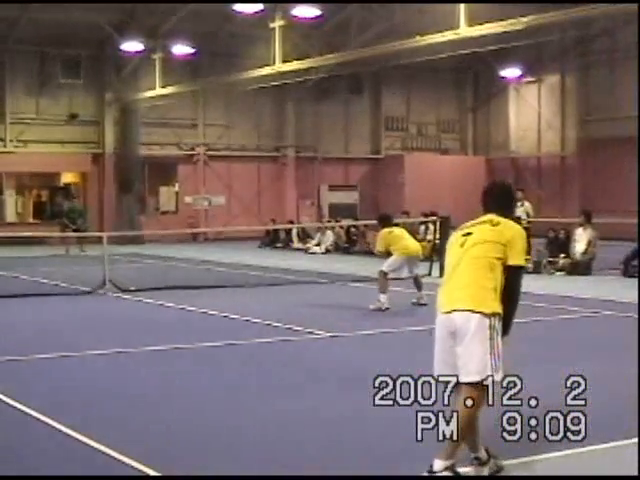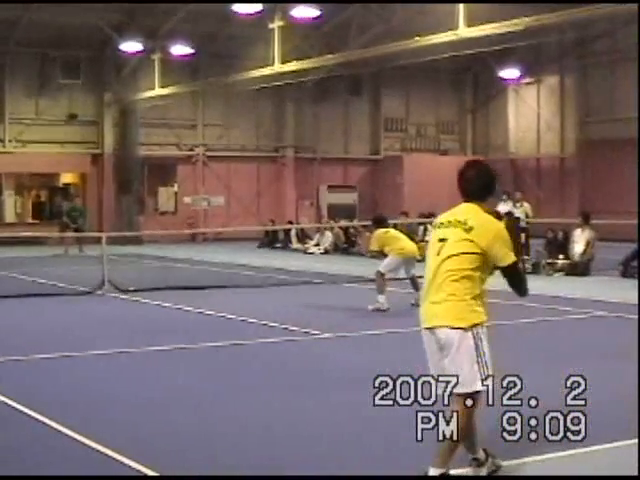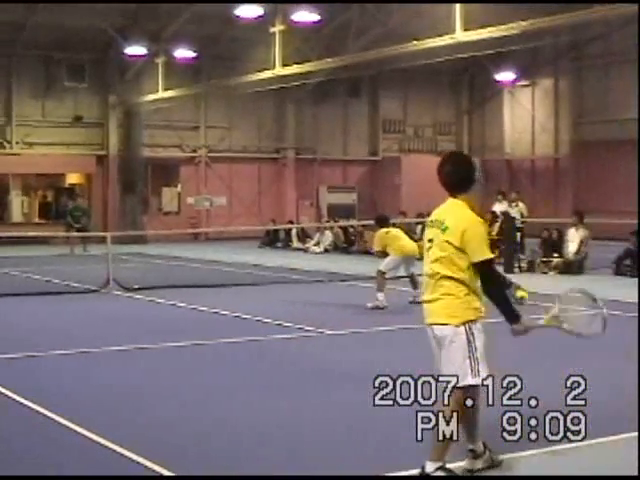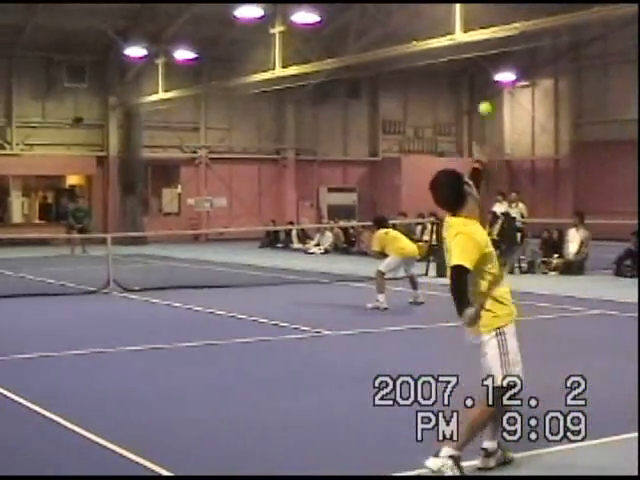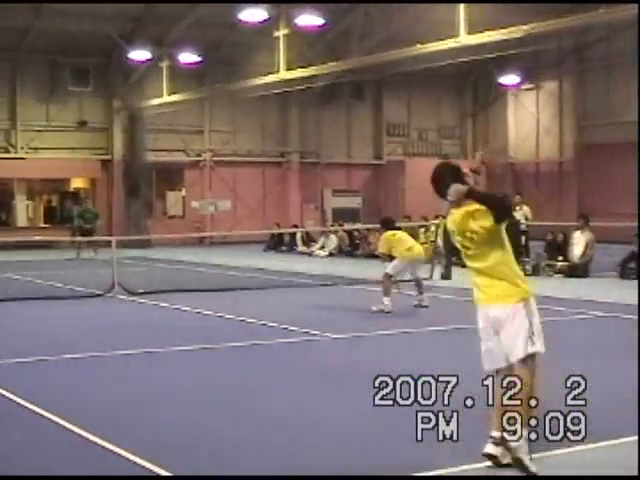
dt=0.4s
person 1, frame 1
left shoulder: (461, 231)
right shoulder: (513, 231)
right elbow: (511, 287)
right wrist: (503, 330)
left hip: (446, 310)
right hip: (477, 311)
left knee: (465, 389)
right knee: (473, 390)
left ankle: (480, 457)
right ankle: (441, 466)
person 1, frame 2
left shoulder: (442, 221)
right shoulder: (491, 226)
right elbow: (514, 276)
right wrist: (521, 290)
left hip: (430, 317)
right hip: (461, 320)
left knee: (462, 396)
right knee: (466, 399)
left ankle: (478, 459)
right ankle: (437, 470)
person 1, frame 3
left shoulder: (438, 216)
right shoulder: (470, 222)
right elbow: (487, 279)
left wrist: (507, 283)
right wrist: (513, 318)
left hip: (437, 313)
right hip: (459, 316)
left knee: (468, 387)
right knee: (460, 392)
left ankle: (477, 451)
right ankle: (433, 466)
person 1, frame 4
left shoulder: (459, 222)
right shoulder: (465, 233)
left elbow: (471, 205)
right elbow: (458, 279)
left wrist: (477, 169)
right wrist: (465, 310)
left hip: (492, 317)
right hip: (492, 320)
left knee: (501, 386)
right knee: (495, 394)
left ankle: (491, 449)
right ankle: (447, 455)
person 1, frame 5
left shoulder: (454, 217)
right shoulder: (475, 214)
right elbow: (503, 208)
left wrist: (468, 192)
right wrist: (470, 191)
left hip: (487, 305)
right hip: (511, 300)
left knee: (504, 376)
right knee: (524, 372)
left ankle: (497, 440)
right ankle: (514, 441)
